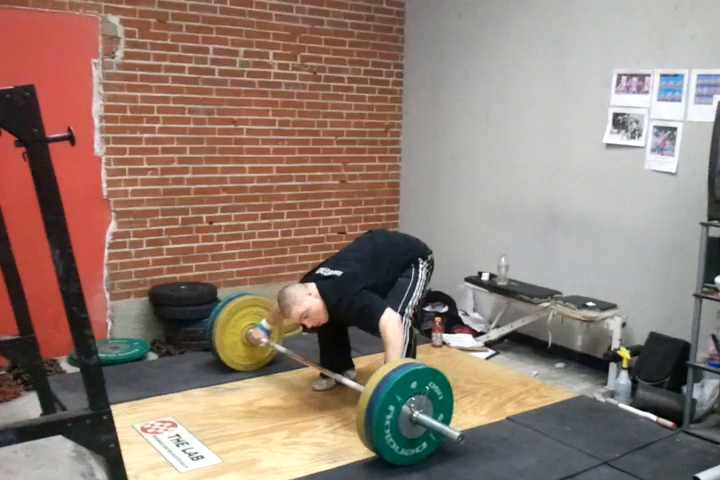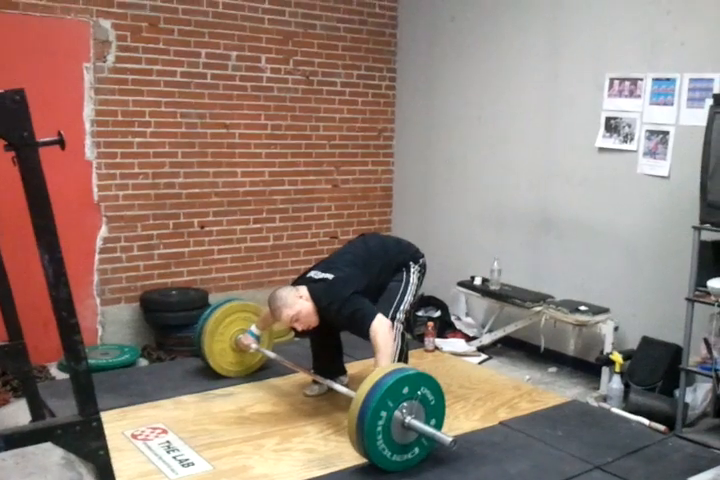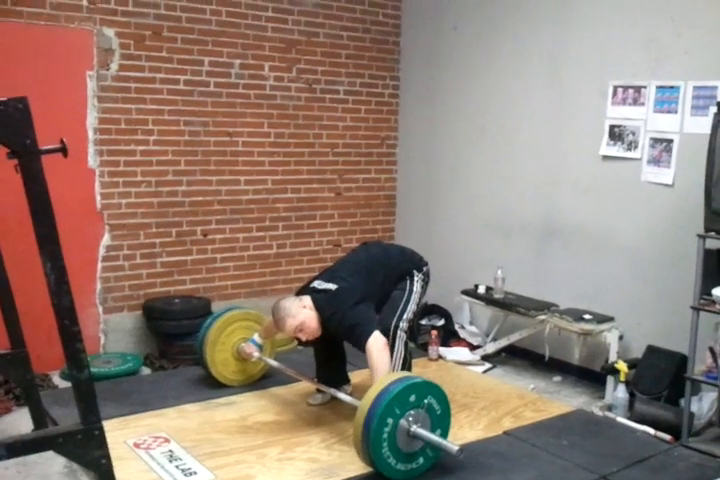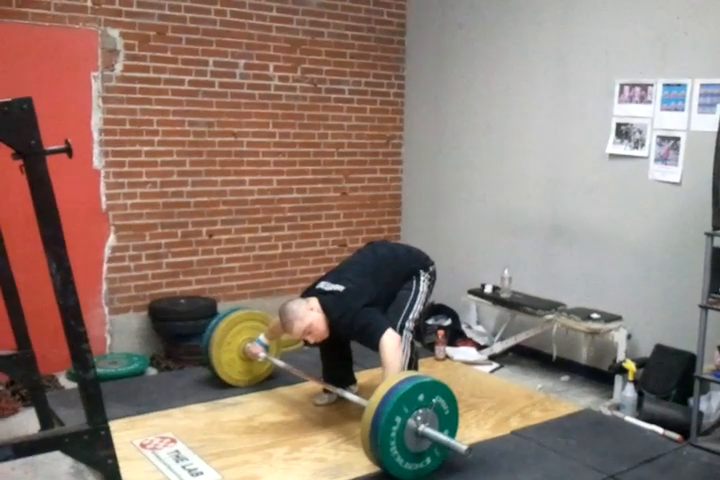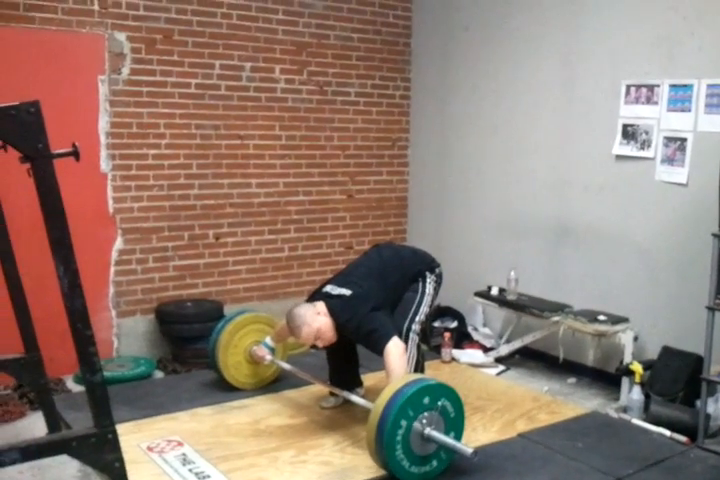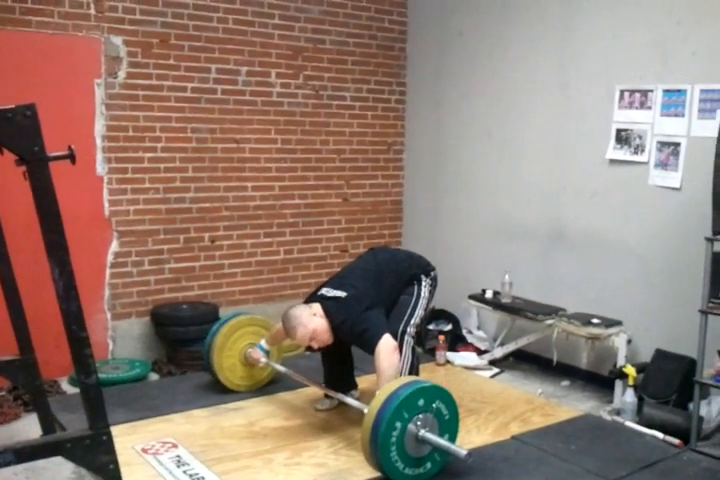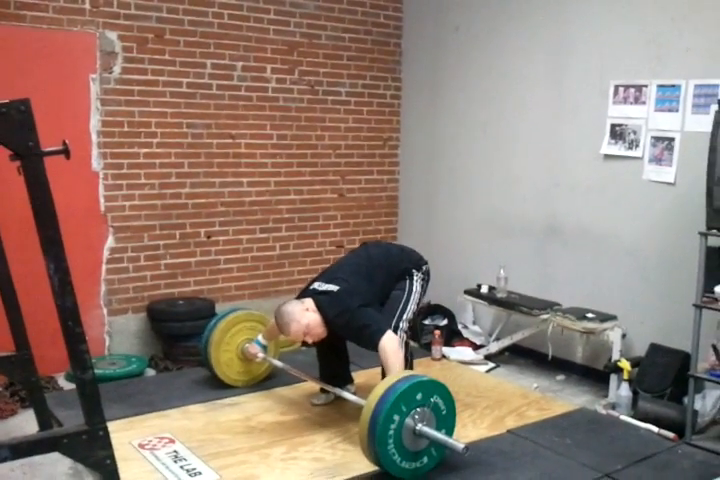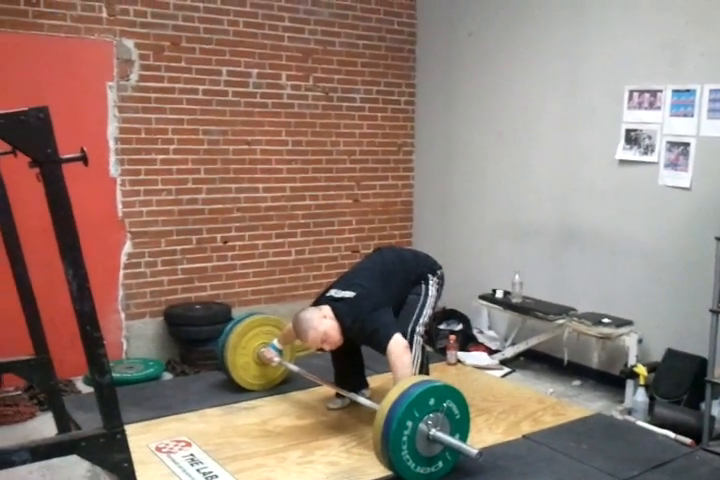
dt=0.3s
person 1, frame 1
left shoulder: (343, 295)
right shoulder: (308, 286)
left elbow: (391, 320)
right elbow: (286, 304)
right wrist: (264, 327)
left hip: (413, 259)
right hip: (376, 252)
left knee: (399, 315)
right knee: (330, 316)
right ankle: (339, 369)
person 1, frame 2
left shoulder: (334, 299)
right shoulder: (298, 290)
left elbow: (383, 327)
right elbow: (275, 309)
right wrist: (253, 333)
left hip: (405, 263)
right hip: (369, 256)
left knee: (392, 320)
right knee: (322, 320)
right ankle: (331, 375)
person 1, frame 3
left shoulder: (338, 309)
right shoulder: (302, 300)
left elbow: (378, 344)
right elbow: (279, 319)
right wrist: (256, 341)
left hip: (409, 271)
right hip: (372, 264)
left knee: (392, 329)
right knee: (326, 328)
right ankle: (335, 384)
person 1, frame 4
left shoulder: (346, 310)
right shoulder: (308, 303)
left elbow: (391, 341)
right elbow: (285, 319)
right wrist: (262, 342)
left hip: (414, 270)
right hip: (379, 263)
left knee: (398, 329)
right knee: (332, 329)
right ankle: (341, 384)
person 1, frame 5
left shoulder: (353, 314)
right shoulder: (315, 306)
left elbow: (396, 348)
right elbow: (291, 322)
right wrist: (268, 344)
left hip: (420, 273)
right hip: (383, 264)
left knee: (404, 332)
right knee: (339, 332)
right ankle: (347, 386)
person 1, frame 6
left shoulder: (349, 315)
right shoulder: (311, 309)
left elbow: (388, 347)
right elbow: (286, 325)
right wrist: (262, 347)
left hip: (416, 276)
right hip: (380, 268)
left knee: (400, 334)
right knee: (334, 334)
right ankle: (342, 390)
person 1, frame 7
left shoulder: (343, 309)
right shoulder: (304, 304)
left elbow: (390, 342)
right elbow: (281, 320)
right wrist: (259, 342)
left hip: (408, 270)
right hip: (372, 265)
left knee: (393, 329)
right knee: (328, 330)
right ankle: (338, 384)
person 1, frame 8
left shoulder: (360, 315)
right shoulder: (320, 310)
left elbow: (399, 347)
right elbow: (296, 326)
right wrist: (275, 347)
left hip: (423, 276)
left knee: (409, 335)
right knee: (344, 335)
right ankle: (354, 388)
